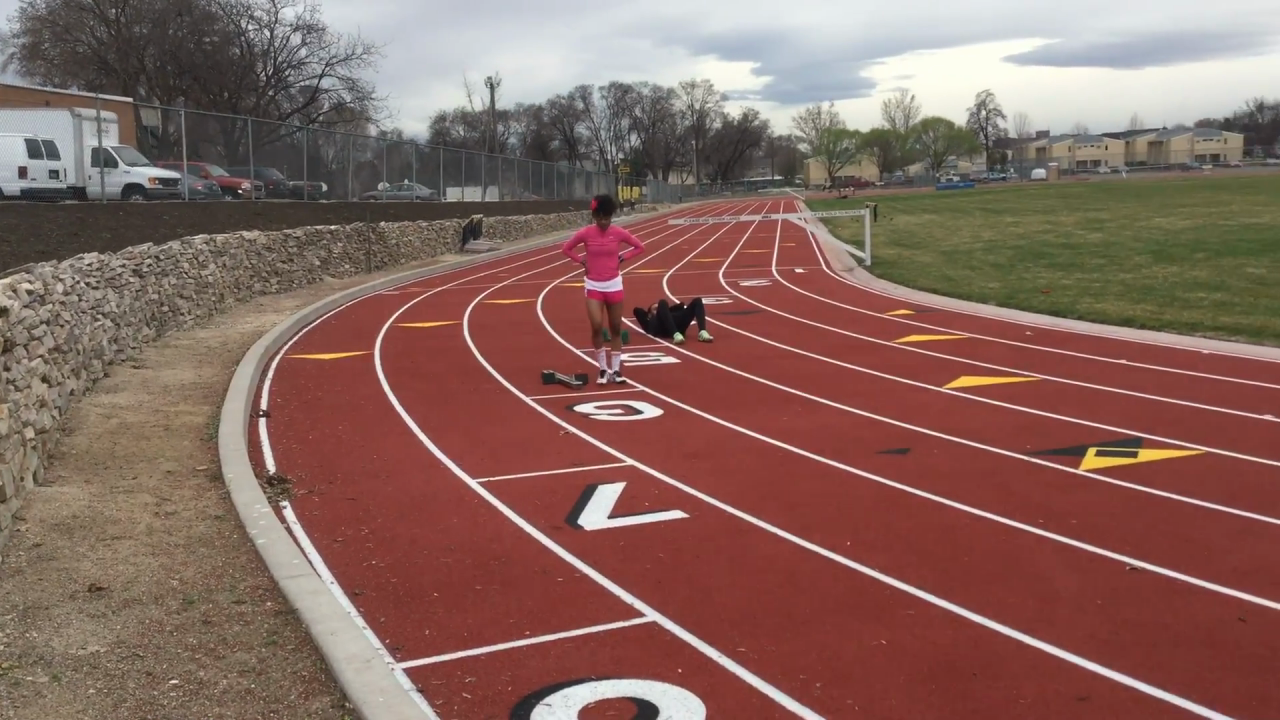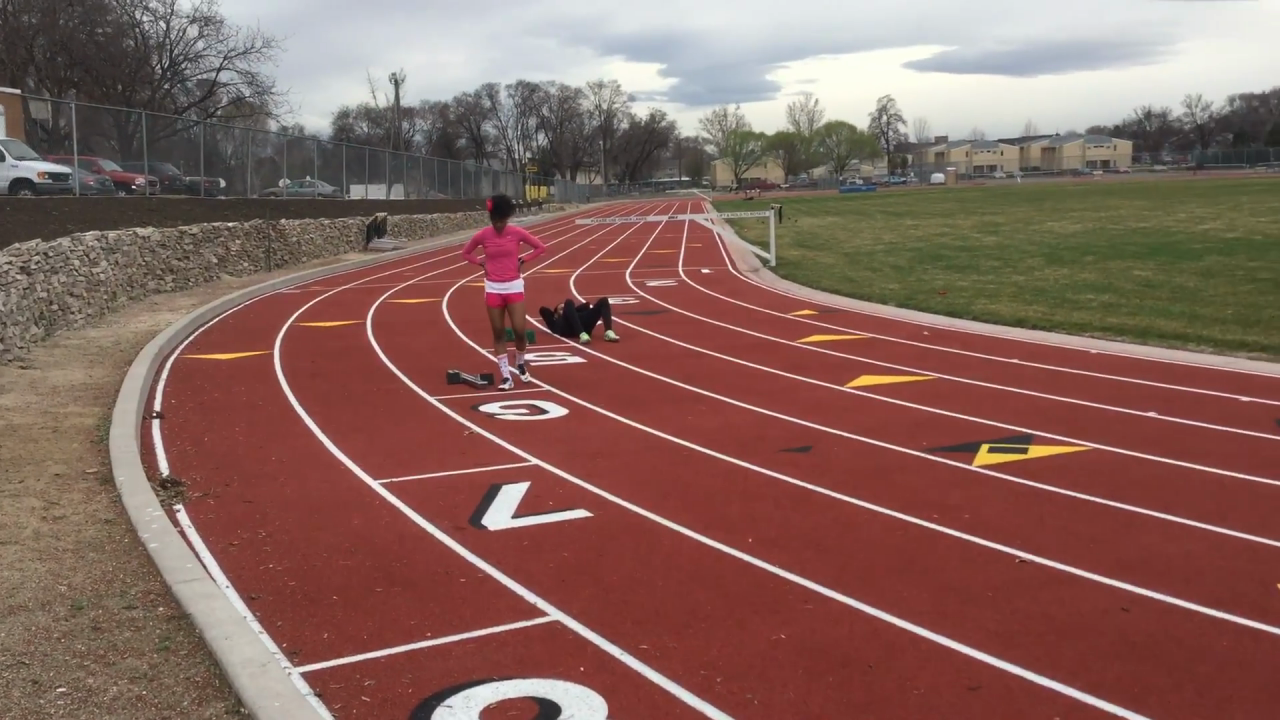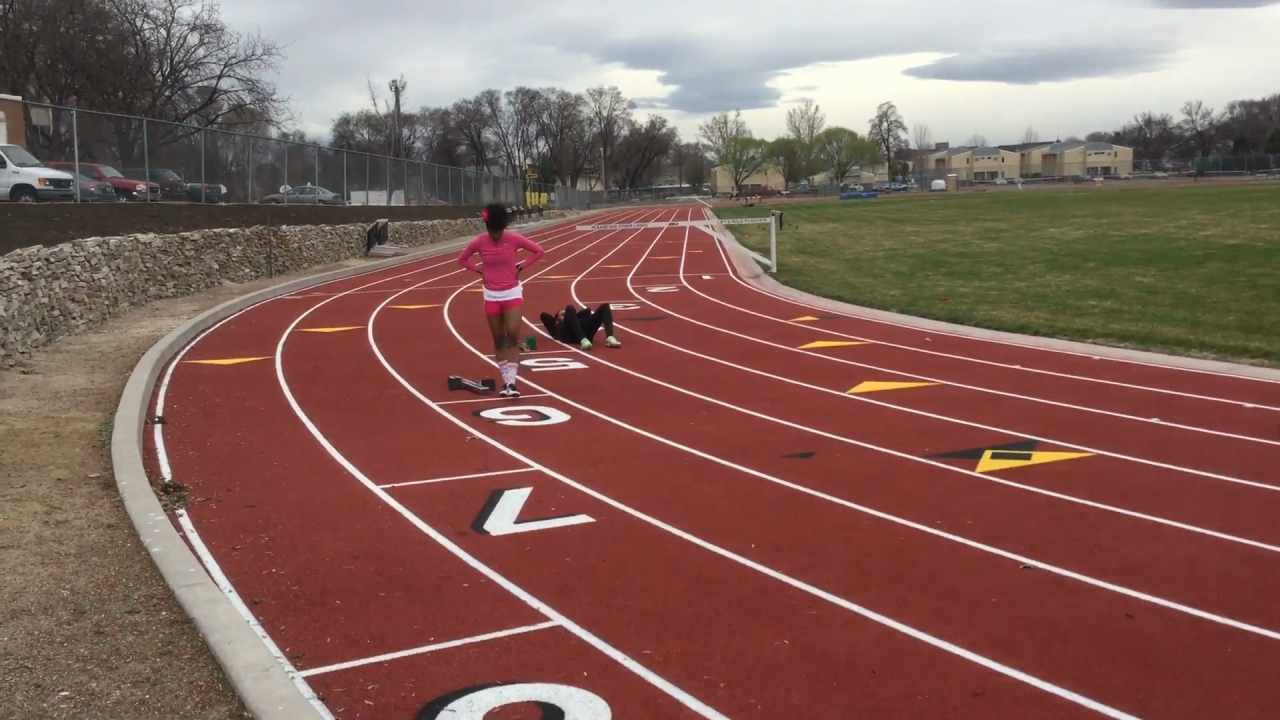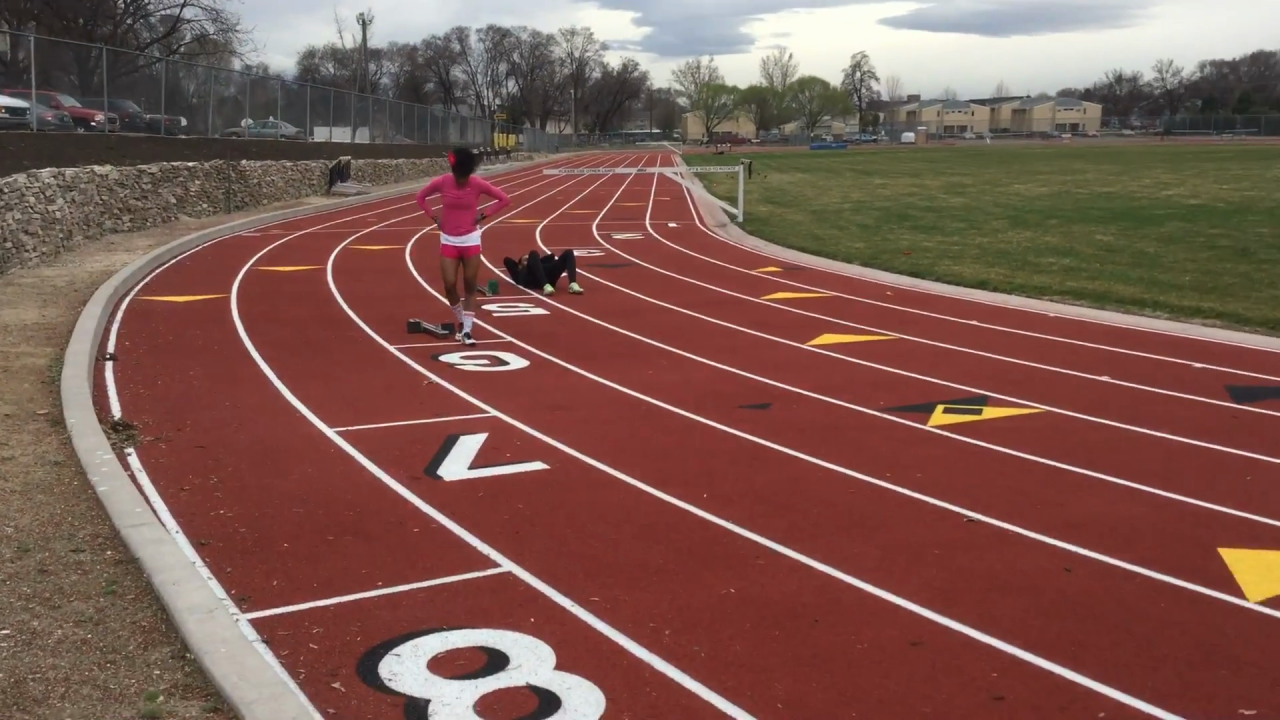
dt=0.4s
person 1, frame 1
left shoulder: (619, 233)
right shoulder: (585, 233)
left elbow: (640, 247)
right elbow: (566, 249)
left wrist: (622, 258)
right wrist: (582, 261)
left hip: (614, 285)
right hip: (593, 286)
left knee: (615, 329)
right knee: (597, 327)
left ankle: (615, 369)
right ankle: (603, 367)
person 1, frame 2
left shoulder: (517, 233)
right shoulder: (483, 235)
left elbow: (540, 247)
right elbow: (466, 252)
left wrist: (522, 260)
right wrist: (482, 263)
left hip: (514, 286)
right hip: (493, 288)
left knee: (519, 330)
right knee: (498, 333)
left ankle: (520, 362)
right ankle: (506, 376)
person 1, frame 3
left shoulder: (514, 239)
right shoulder: (479, 242)
left elbow: (539, 251)
right elbow: (462, 259)
left wrist: (520, 266)
right wrist: (480, 270)
left hip: (512, 293)
right hip: (491, 296)
left knee: (512, 337)
right knee: (498, 340)
left ankle: (511, 382)
right ankle: (506, 380)
person 1, frame 4
left shoulder: (478, 184)
right shoulder: (441, 182)
left elbow: (505, 199)
right elbow: (420, 197)
left wrist: (484, 215)
right wrist: (435, 218)
left hip: (471, 239)
right hip: (448, 240)
left knee: (470, 286)
right knee: (449, 285)
left ankle: (467, 330)
right ankle: (460, 320)
